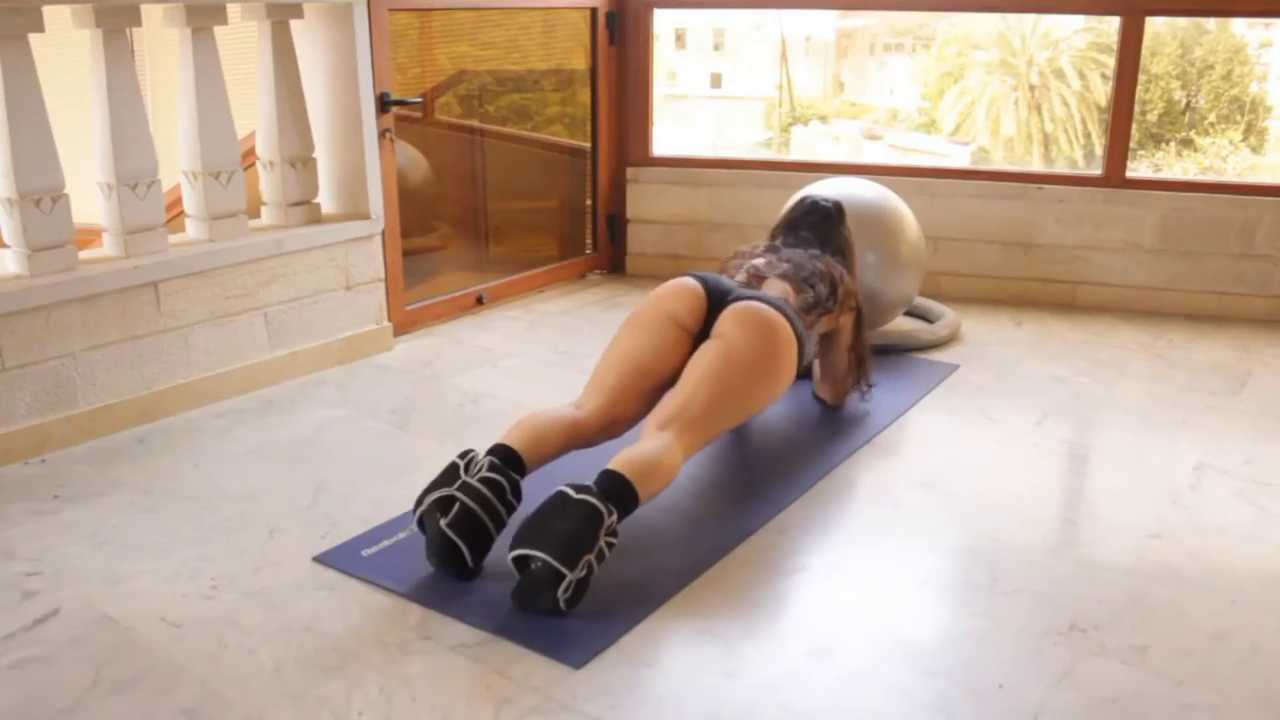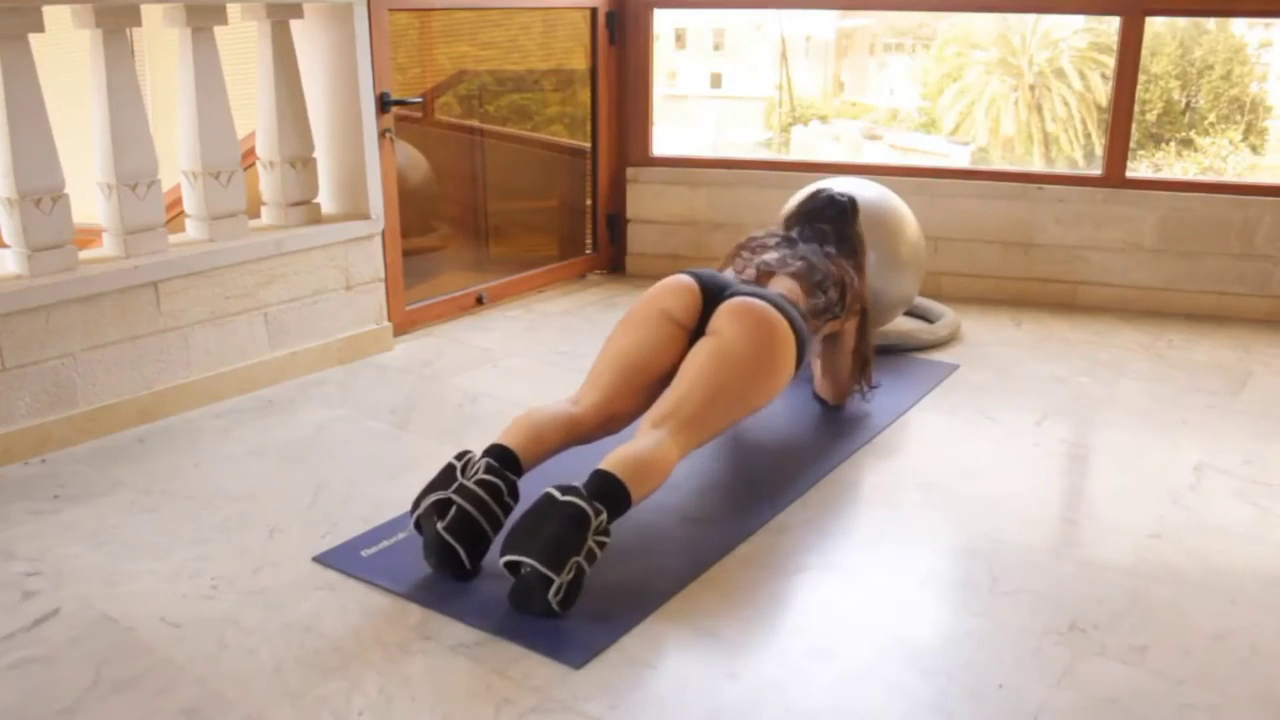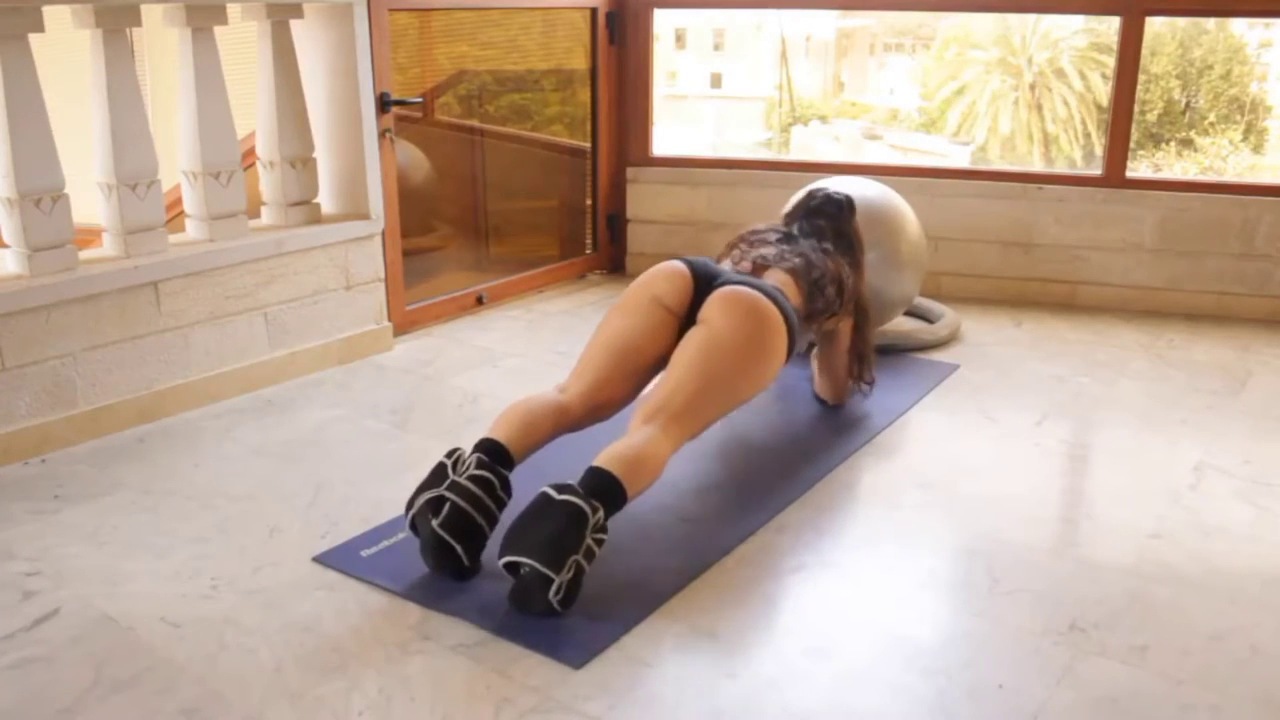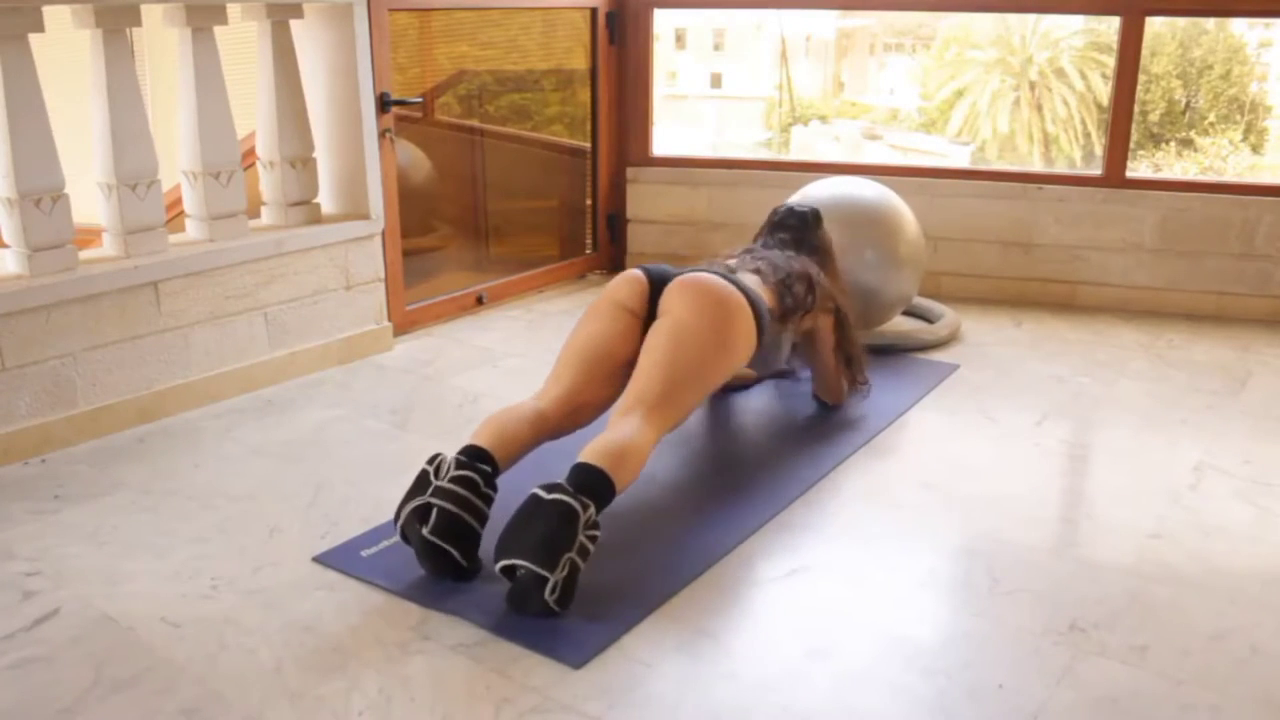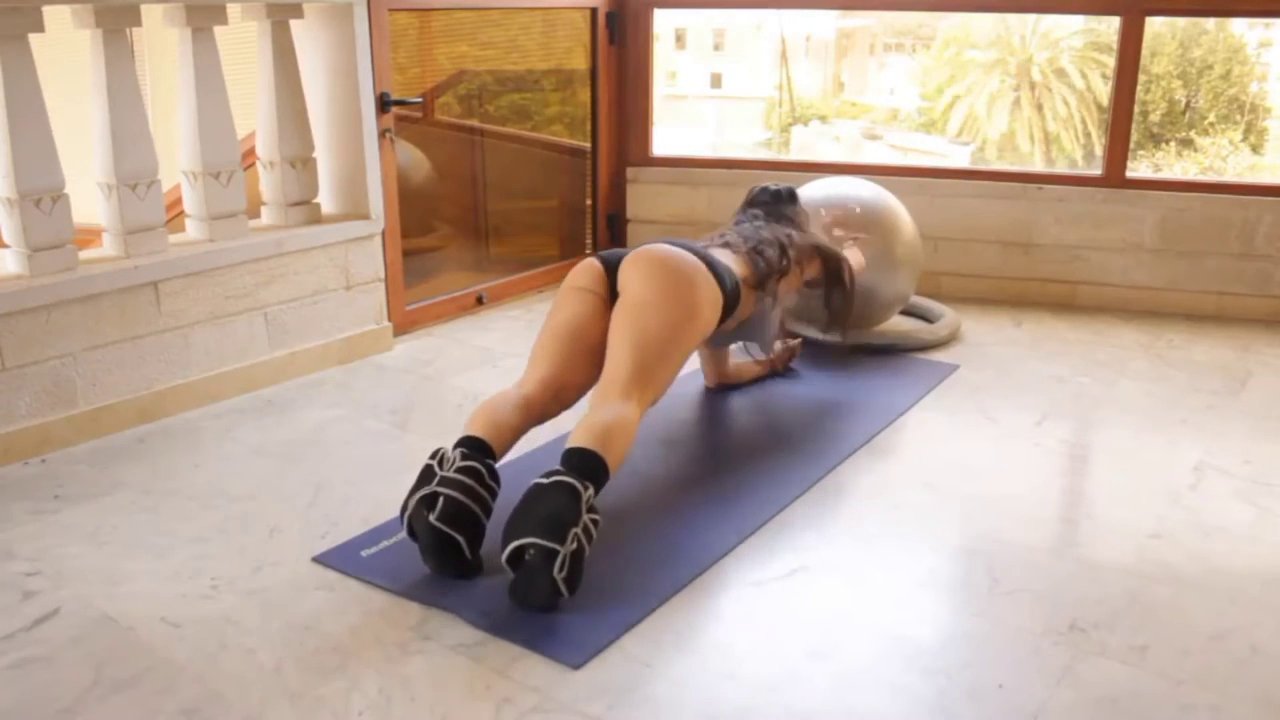
dt=0.3s
person 1, frame 1
left shoulder: (748, 255)
right shoulder: (839, 288)
left elbow: (721, 342)
right elbow: (834, 392)
left wrist: (795, 363)
right wrist: (815, 361)
left hip: (690, 291)
right hip: (765, 327)
left knee: (588, 414)
right knee: (669, 436)
left ankle: (491, 473)
right ankle: (593, 510)
person 1, frame 2
left shoulder: (757, 244)
right shoulder: (846, 286)
right elbow: (835, 393)
right wrist: (820, 359)
left hip: (686, 288)
right hip: (762, 324)
left knee: (584, 409)
right knee: (664, 434)
left ankle: (489, 473)
right ankle: (585, 509)
person 1, frame 3
left shoulder: (758, 237)
right shoulder: (838, 282)
right elbow: (834, 392)
right wrist: (818, 361)
left hip: (679, 274)
right hip: (752, 313)
left knee: (574, 399)
right knee: (658, 428)
left ankle: (478, 472)
right ankle: (580, 507)
person 1, frame 4
left shoulder: (735, 261)
right shoulder: (814, 287)
left elbow: (706, 370)
right elbow: (832, 394)
left wrist: (760, 366)
left hip: (641, 280)
right hip: (707, 301)
left knee: (552, 405)
right knee: (639, 420)
left ankle: (465, 473)
right ankle: (571, 505)
person 1, frame 5
left shoulder: (718, 247)
right shoulder: (795, 251)
left elbow: (715, 374)
right elbow: (846, 269)
left wrist: (766, 364)
right wrist: (847, 254)
left hip: (601, 268)
right hip: (671, 273)
left knee: (534, 393)
right knee: (621, 401)
left ankle: (463, 467)
right ankle: (567, 492)
